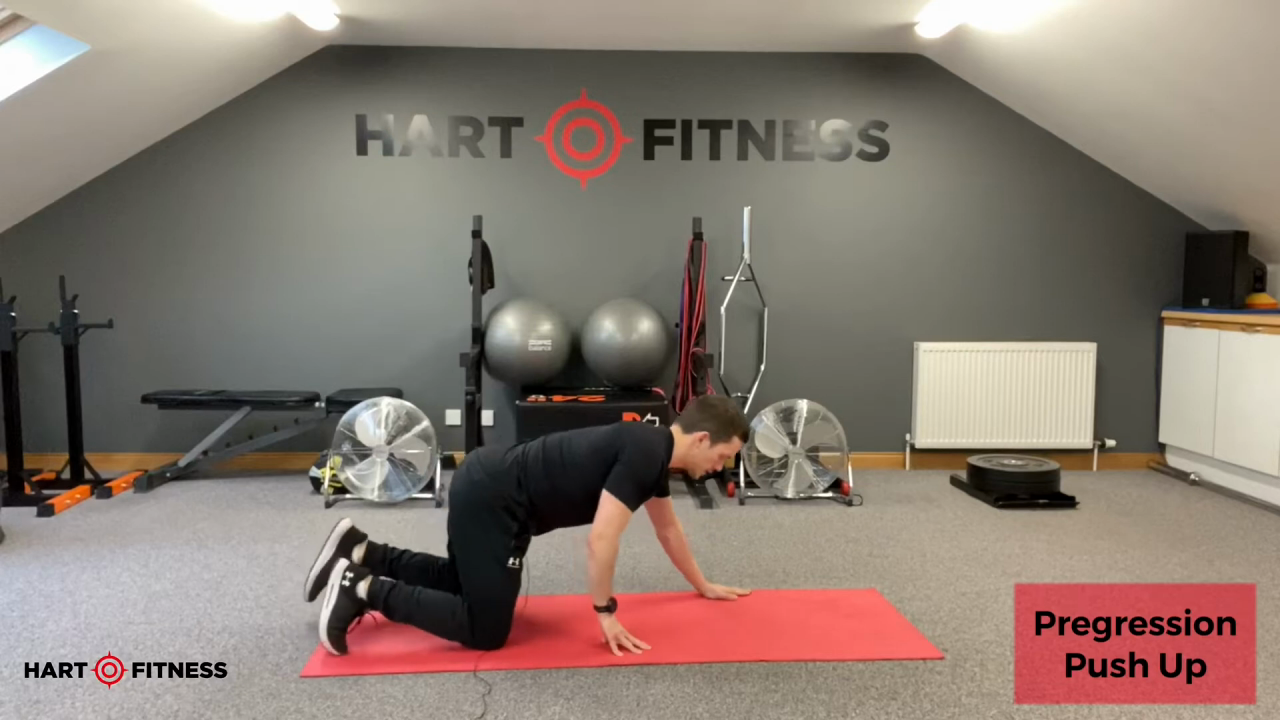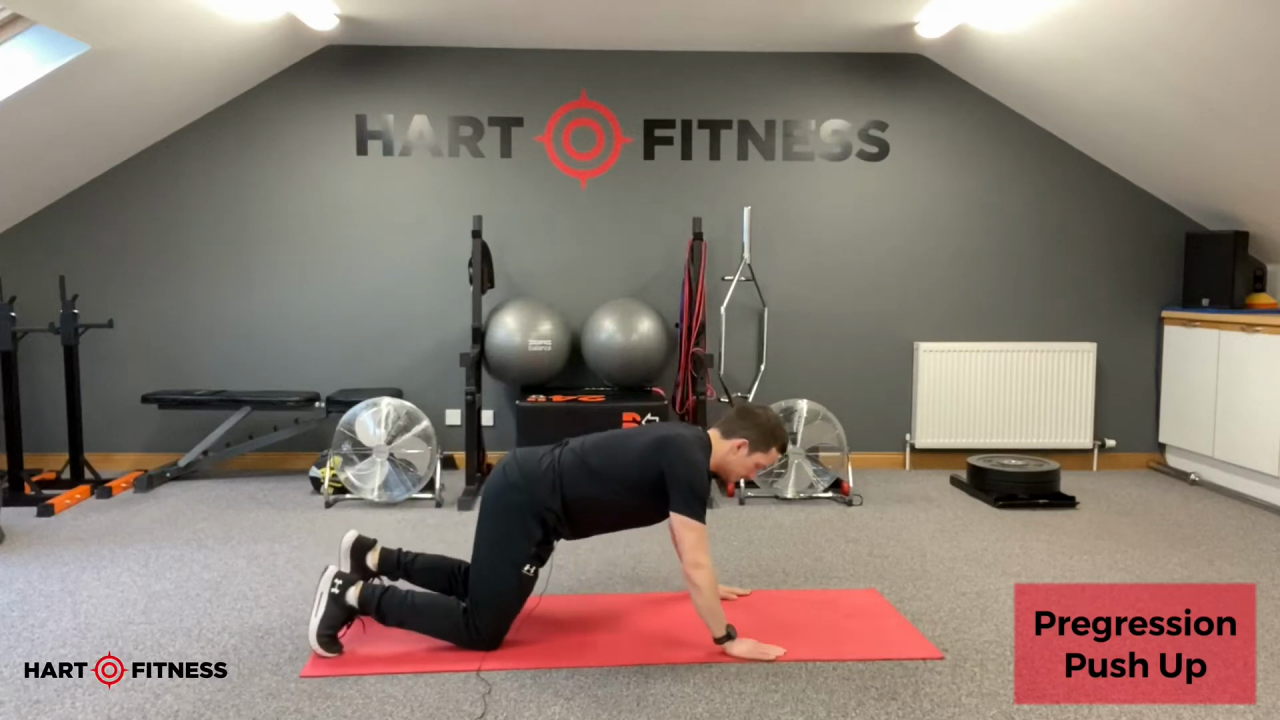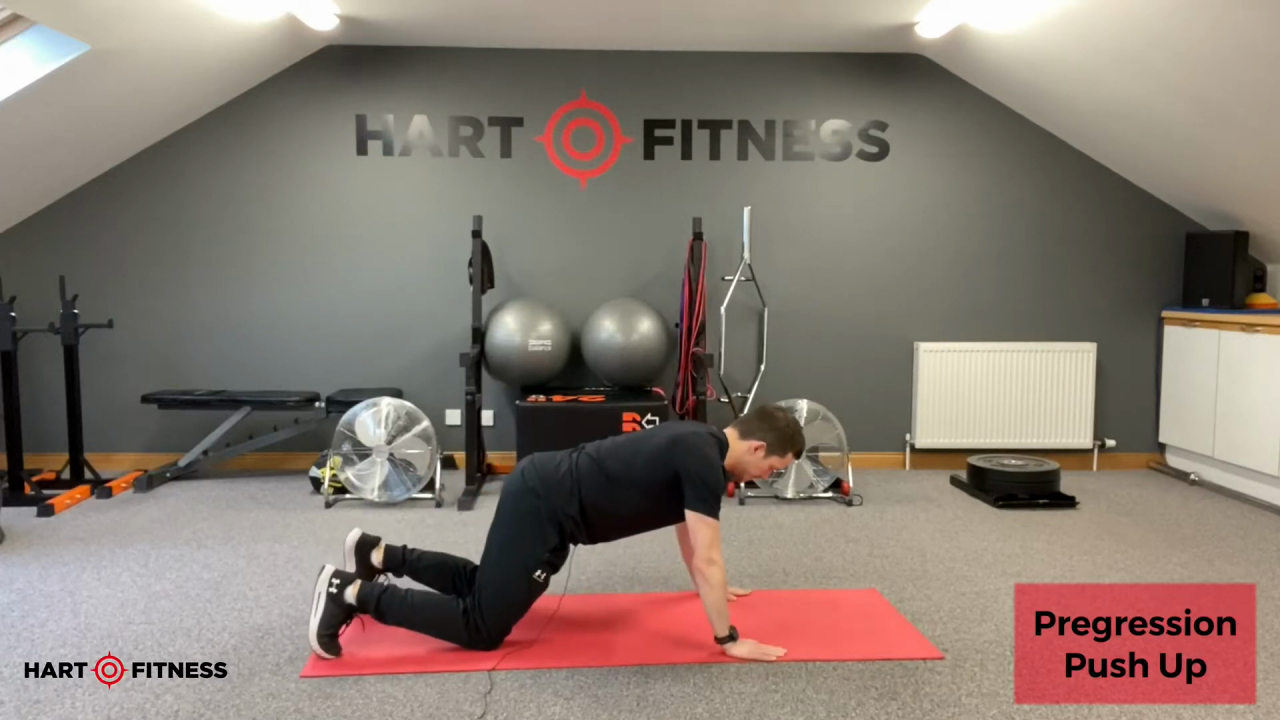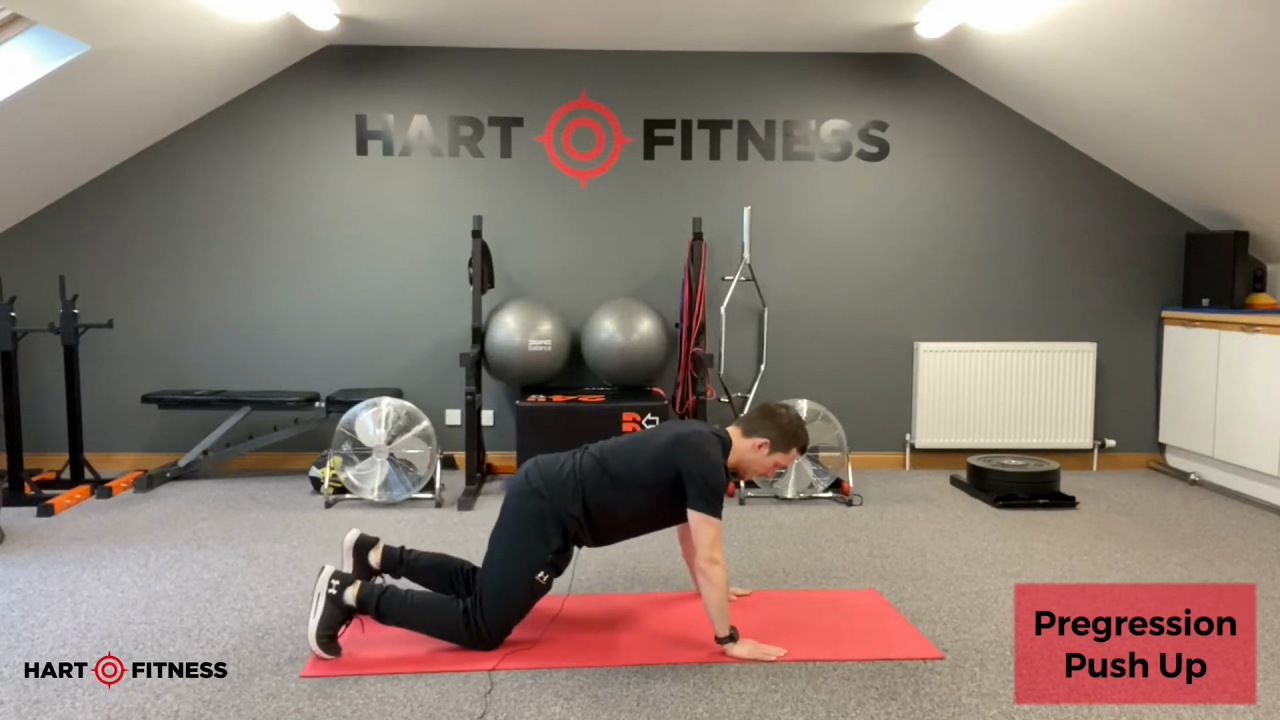
dt=0.7s
person 1, frame 1
left shoulder: (654, 453)
right shoulder: (645, 452)
left elbow: (668, 528)
right elbow: (601, 539)
left wrist: (704, 586)
right wrist: (605, 612)
left hip: (486, 486)
right hip: (489, 498)
left knee: (466, 585)
right knee: (487, 631)
left ankle: (360, 553)
right ankle: (362, 588)
person 1, frame 2
left shoulder: (685, 444)
right shoulder: (689, 463)
left elbow: (681, 536)
right elbow: (695, 563)
left wrist: (707, 588)
right wrist: (727, 639)
left hip: (523, 487)
right hip: (524, 501)
left knee: (480, 587)
right knee: (481, 629)
left ankle: (372, 557)
right ankle: (352, 594)
person 1, frame 3
left shoulder: (698, 443)
right shoulder: (704, 461)
left elbow: (686, 531)
right elbow: (707, 558)
left wrist: (710, 588)
right wrist: (728, 639)
left hip: (541, 491)
right hip: (542, 507)
left knee: (488, 588)
right knee: (481, 627)
left ankle: (377, 555)
right ankle: (350, 592)
person 1, frame 4
left shoulder: (700, 442)
right shoulder: (707, 461)
left elbow: (688, 529)
right elbow: (709, 559)
left wrist: (711, 588)
right wrist: (728, 639)
left hip: (544, 494)
right hip: (545, 509)
left knee: (486, 588)
right knee: (483, 626)
left ankle: (374, 555)
right ankle: (350, 593)
